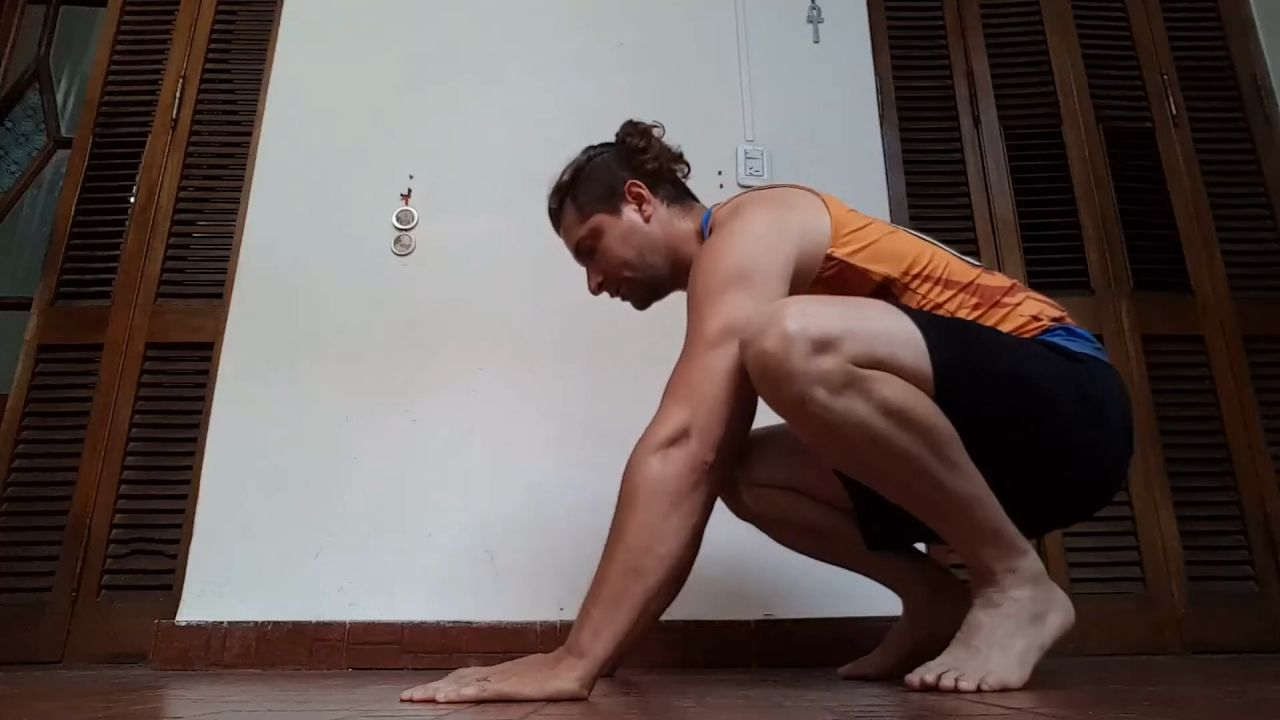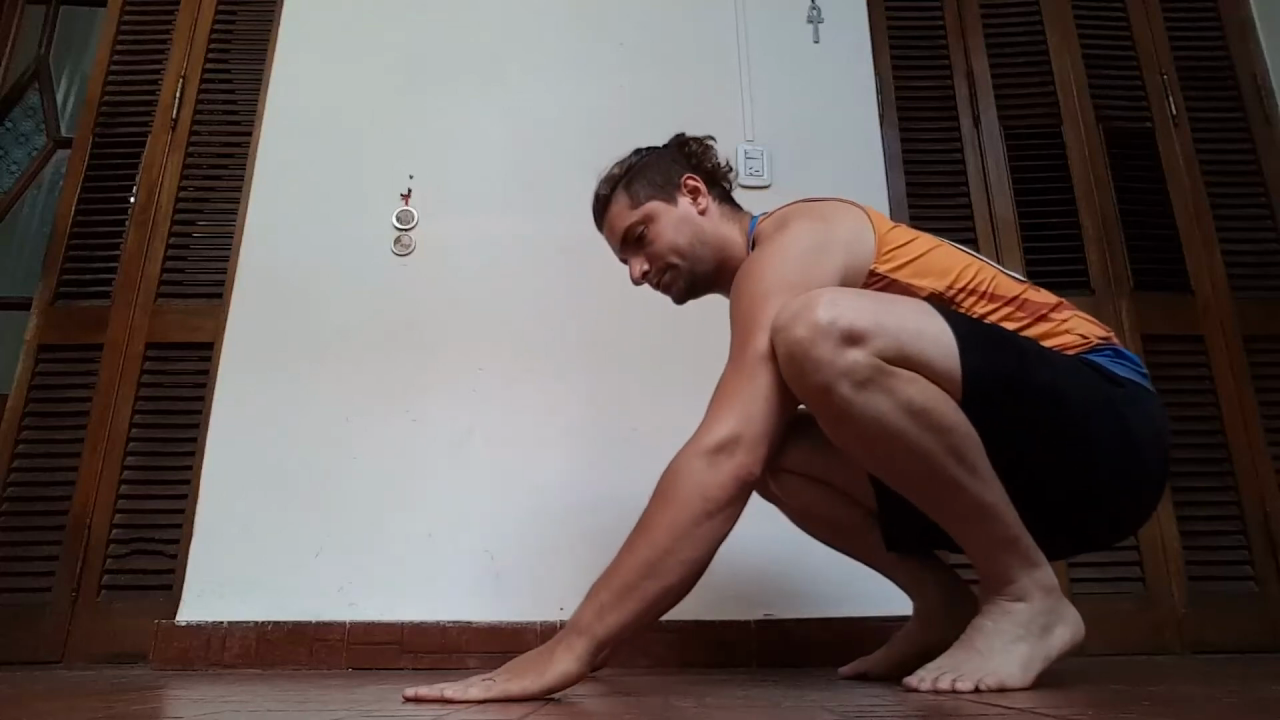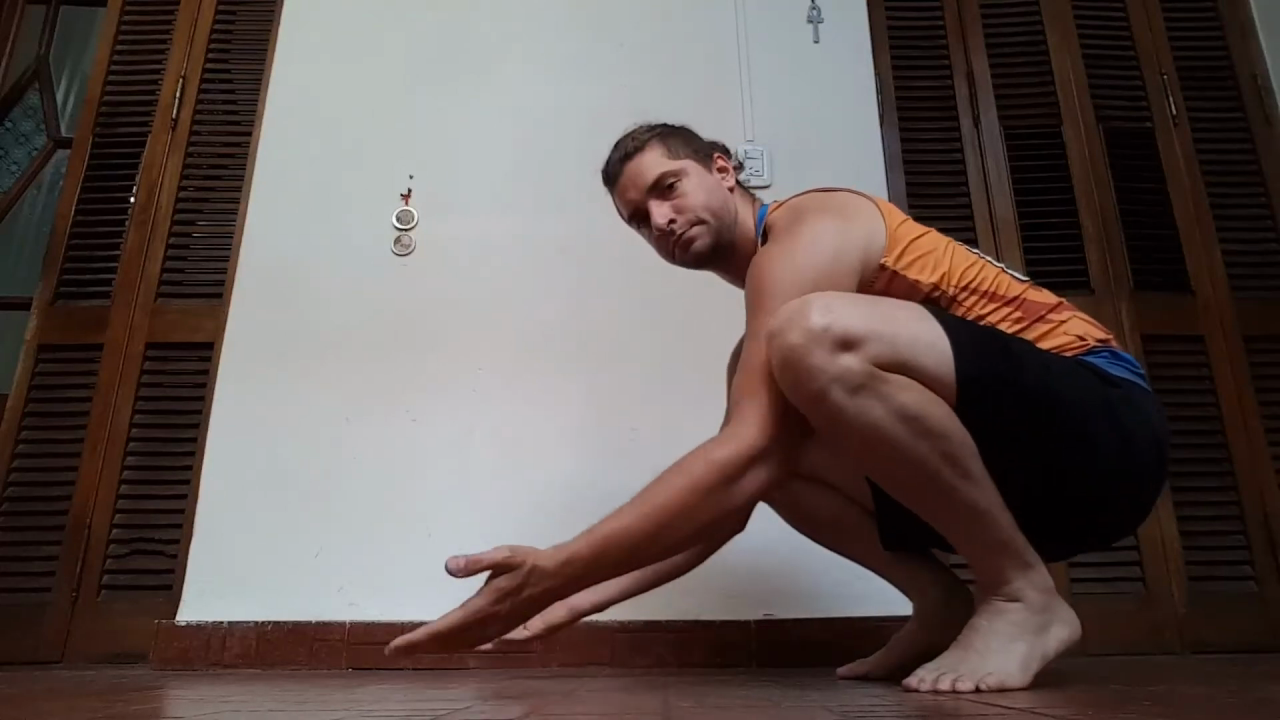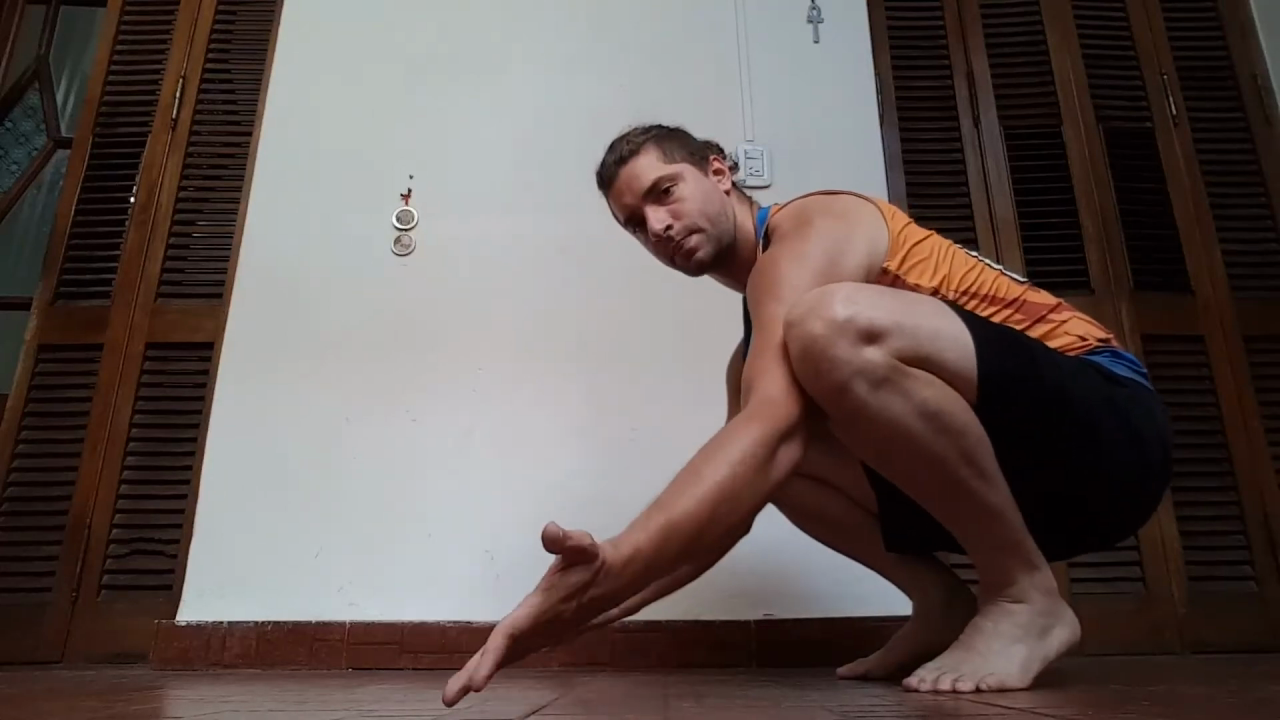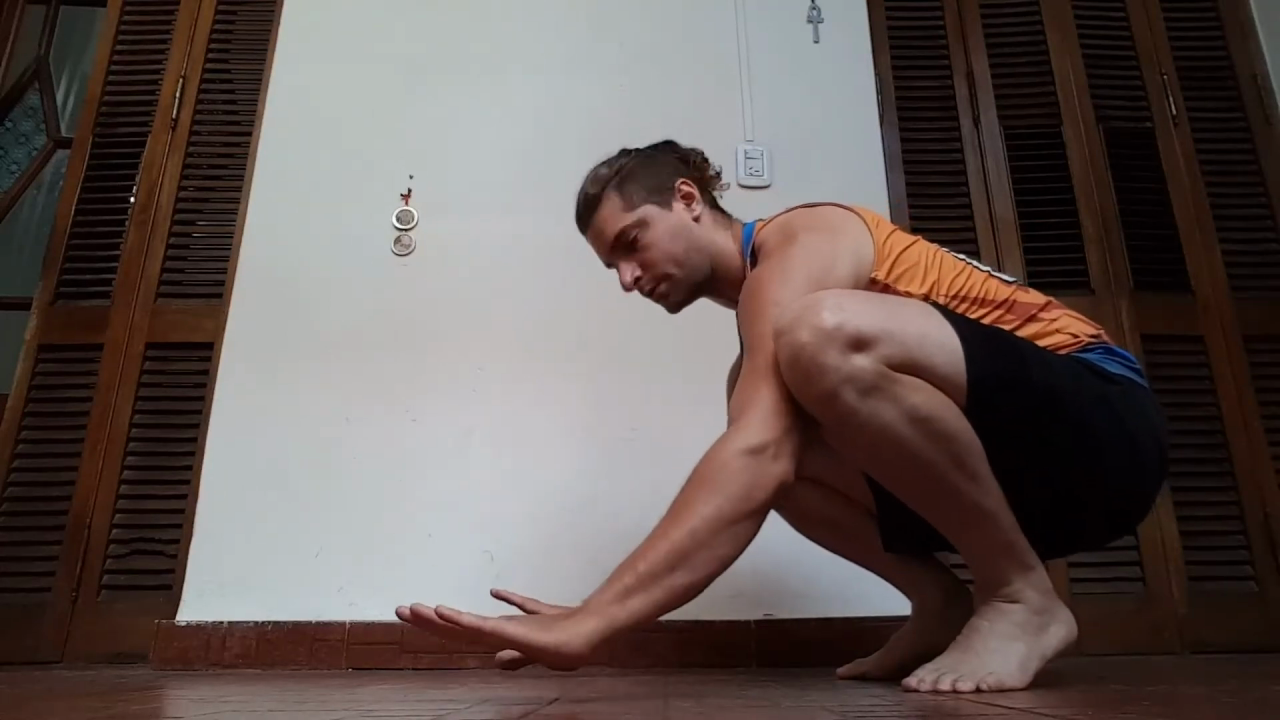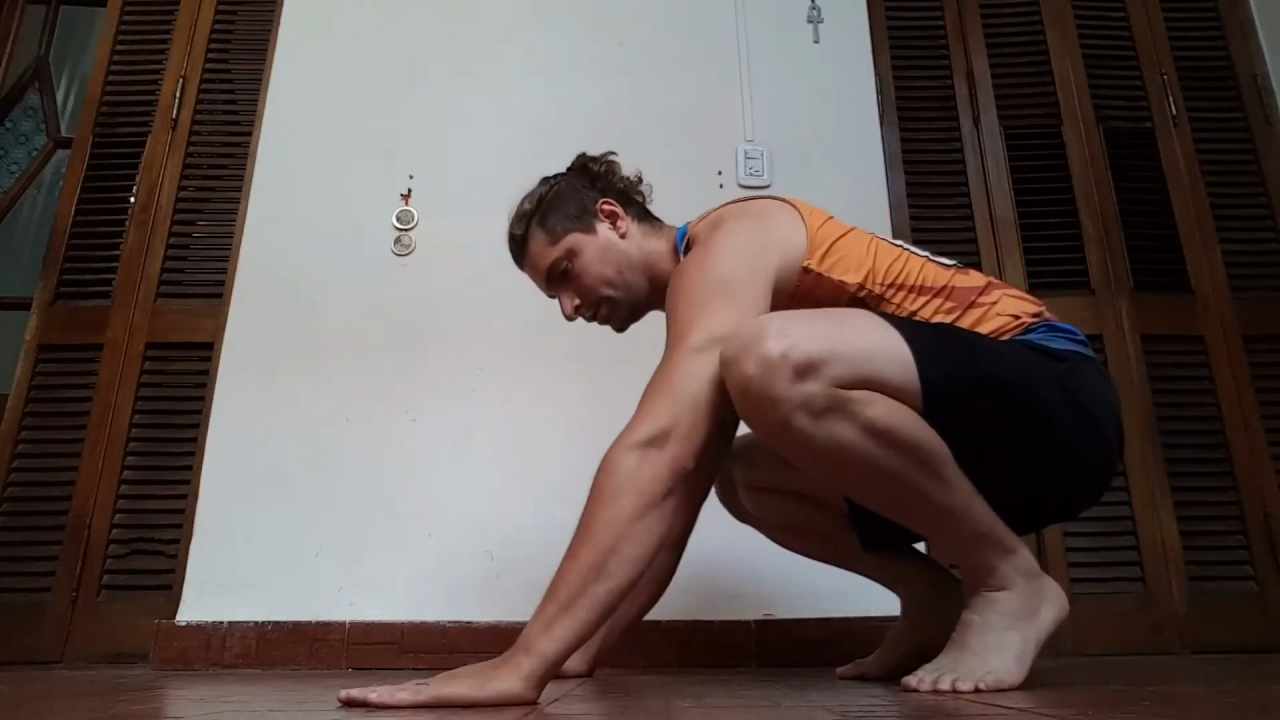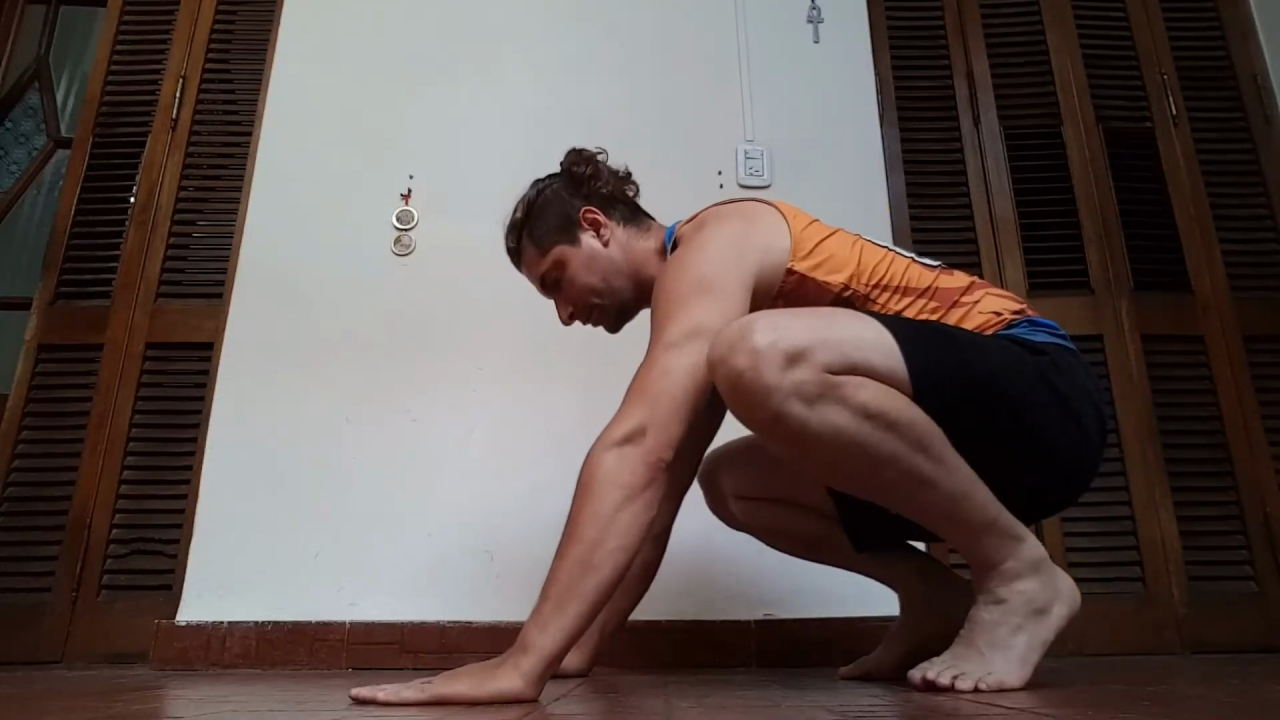
dt=0.7s
person 1, frame 1
left shoulder: (747, 230)
right shoulder: (730, 304)
left elbow: (678, 447)
right elbow: (694, 484)
left wrist: (577, 659)
right wrist: (596, 648)
left hip: (1065, 408)
right hip: (990, 450)
left knee: (794, 341)
right knee: (746, 474)
left ankle: (1015, 585)
right ankle: (937, 602)
person 1, frame 2
left shoulder: (794, 242)
right shoulder: (767, 308)
left elbow: (721, 460)
right elbow: (736, 466)
left wrist: (572, 646)
right wrist: (596, 632)
left hip: (1103, 422)
right hip: (1012, 461)
left knee: (821, 332)
left ankle: (1025, 595)
right ankle: (947, 606)
person 1, frame 3
left shoulder: (809, 230)
right shoulder: (758, 346)
left elbow: (750, 459)
right elbow: (726, 502)
left wrist: (553, 571)
right wrist: (585, 594)
left hip: (1099, 421)
right hip: (1011, 467)
left knee: (815, 336)
left ankle: (1022, 595)
right ankle: (945, 605)
person 1, frame 4
left shoulder: (810, 229)
right shoulder: (759, 343)
left elbow: (773, 434)
right elbow: (724, 511)
left wrist: (606, 574)
right wrist: (601, 594)
left hip: (1106, 423)
right hip: (1011, 472)
left knee: (834, 325)
left ankle: (1023, 597)
right ankle: (944, 605)
person 1, frame 5
left shoulder: (796, 246)
right shoulder: (763, 336)
left elbow: (756, 463)
right elbow: (745, 487)
left wrist: (586, 624)
right wrist: (598, 614)
left hip: (1101, 419)
right hip: (1010, 465)
left knee: (824, 333)
left ankle: (1019, 597)
right ankle: (946, 605)
person 1, frame 6
left shoulder: (726, 244)
right shoulder: (711, 315)
left elbow: (657, 452)
right elbow: (672, 501)
left wrist: (525, 663)
right wrist: (580, 650)
left hip: (1054, 399)
right hip: (981, 430)
left knee: (771, 359)
right knee: (741, 474)
left ankle: (1007, 585)
right ankle: (937, 601)
person 1, frame 7
left shoulder: (711, 245)
right shoulder: (702, 316)
left elbow: (638, 451)
right elbow: (658, 489)
left wrist: (525, 662)
right wrist: (579, 649)
left hip: (1039, 393)
right hip: (968, 426)
left knee: (762, 358)
right knee: (730, 481)
left ankle: (1017, 575)
right ankle: (939, 598)
